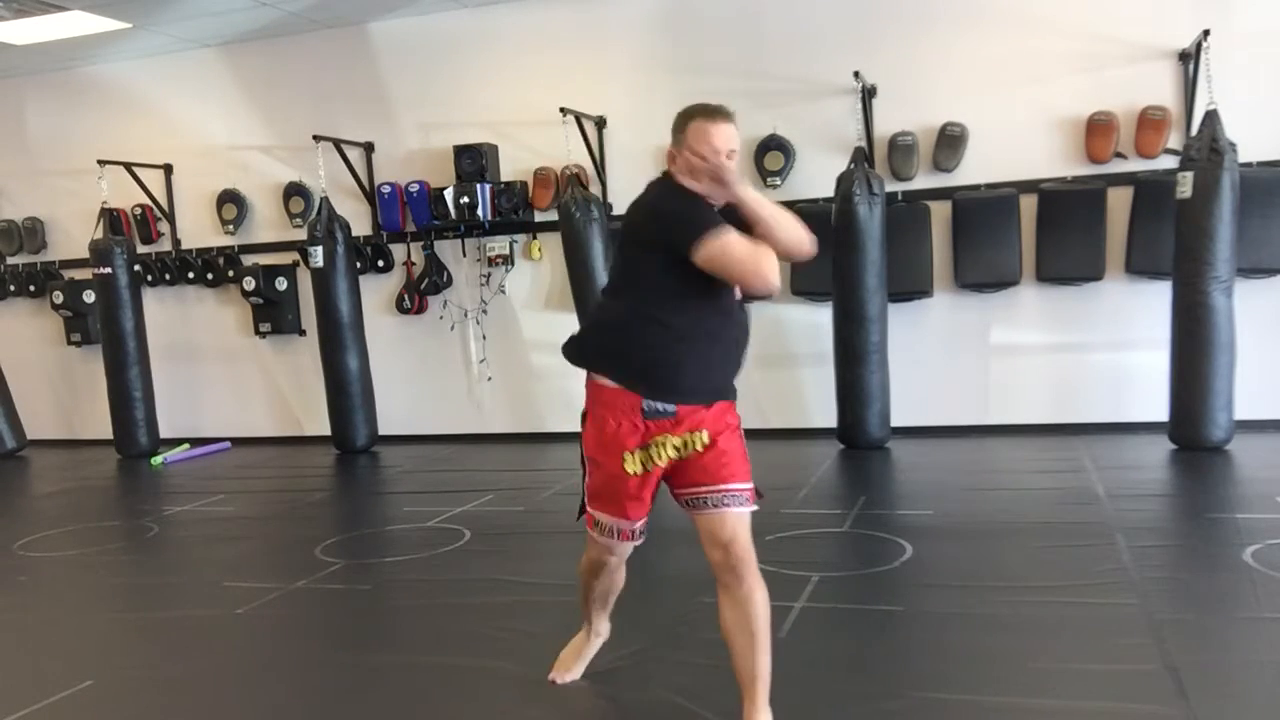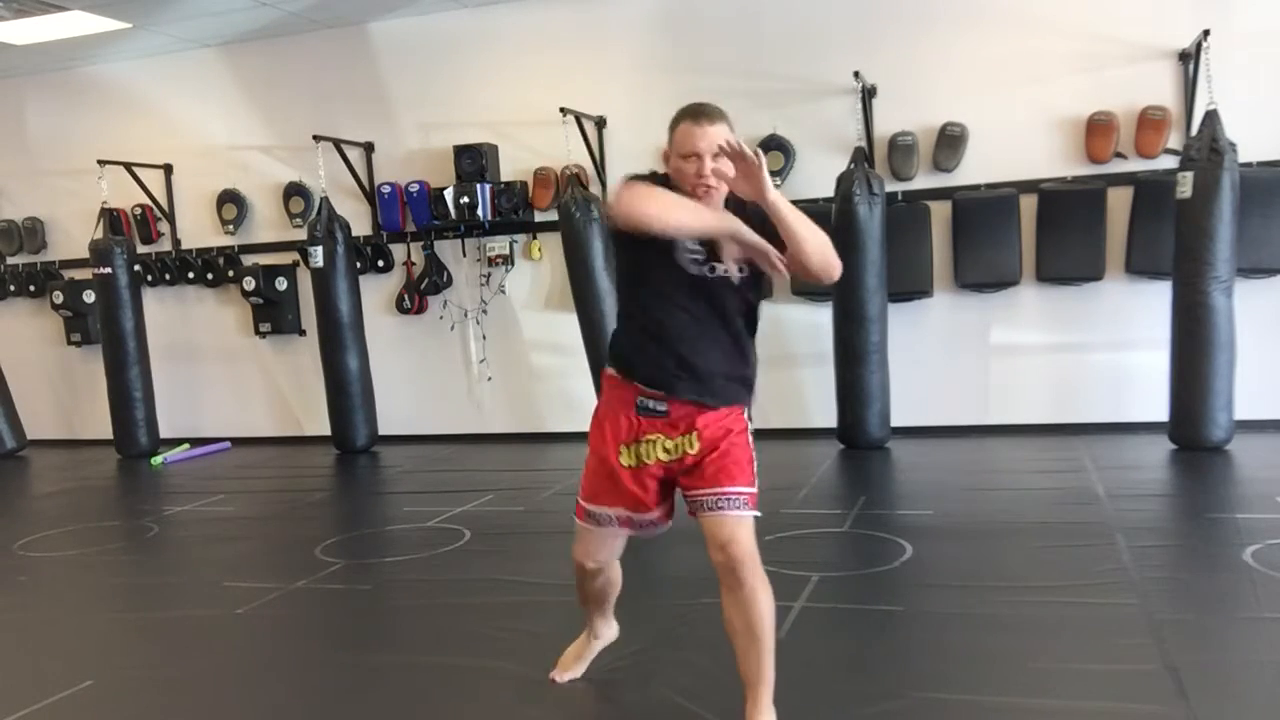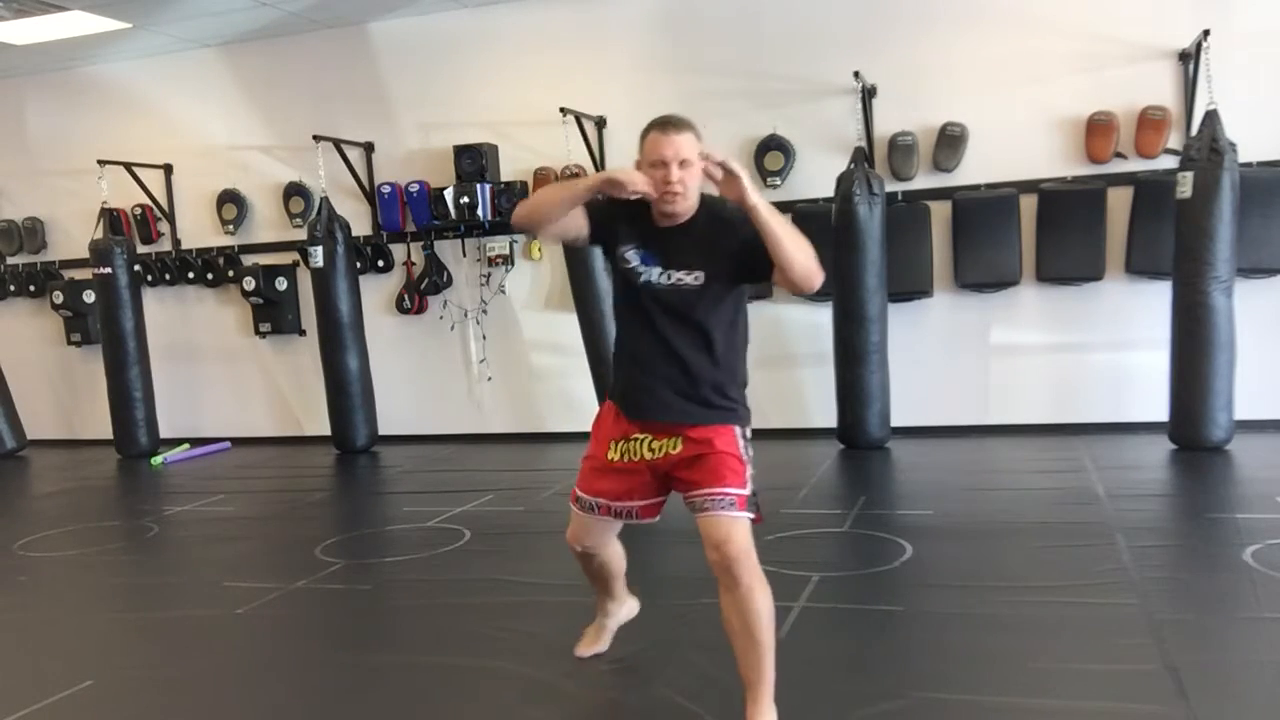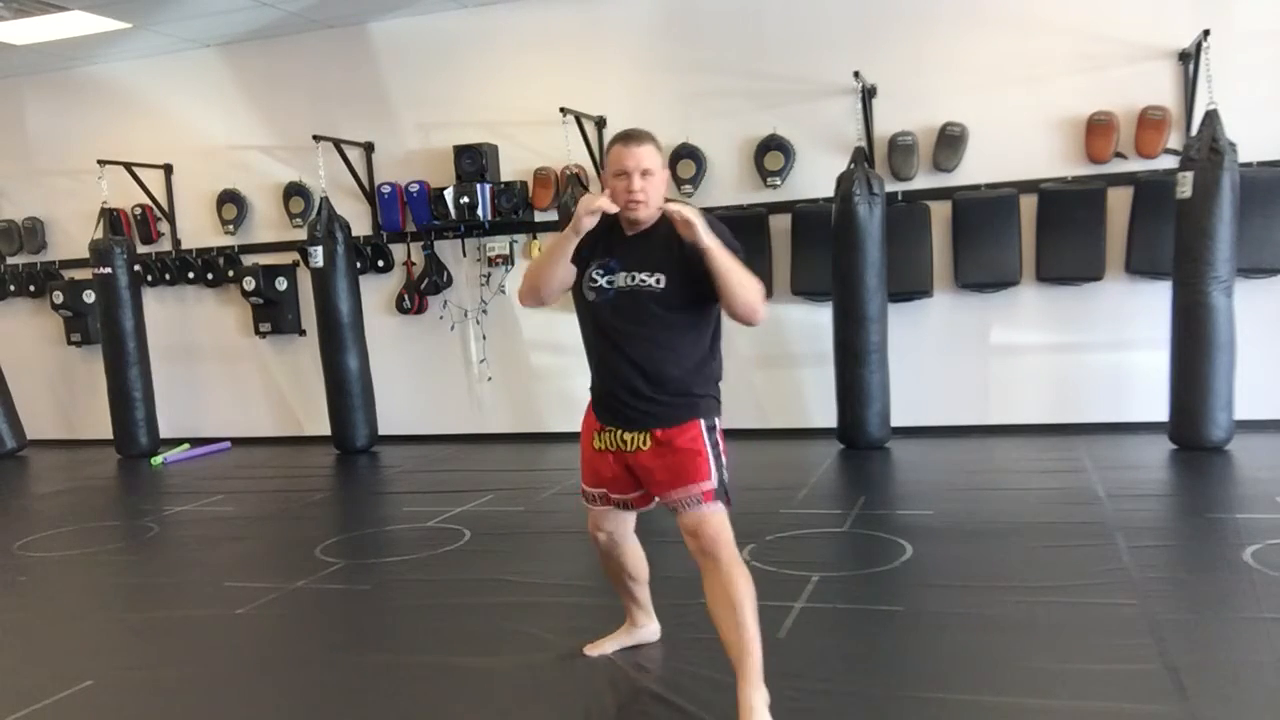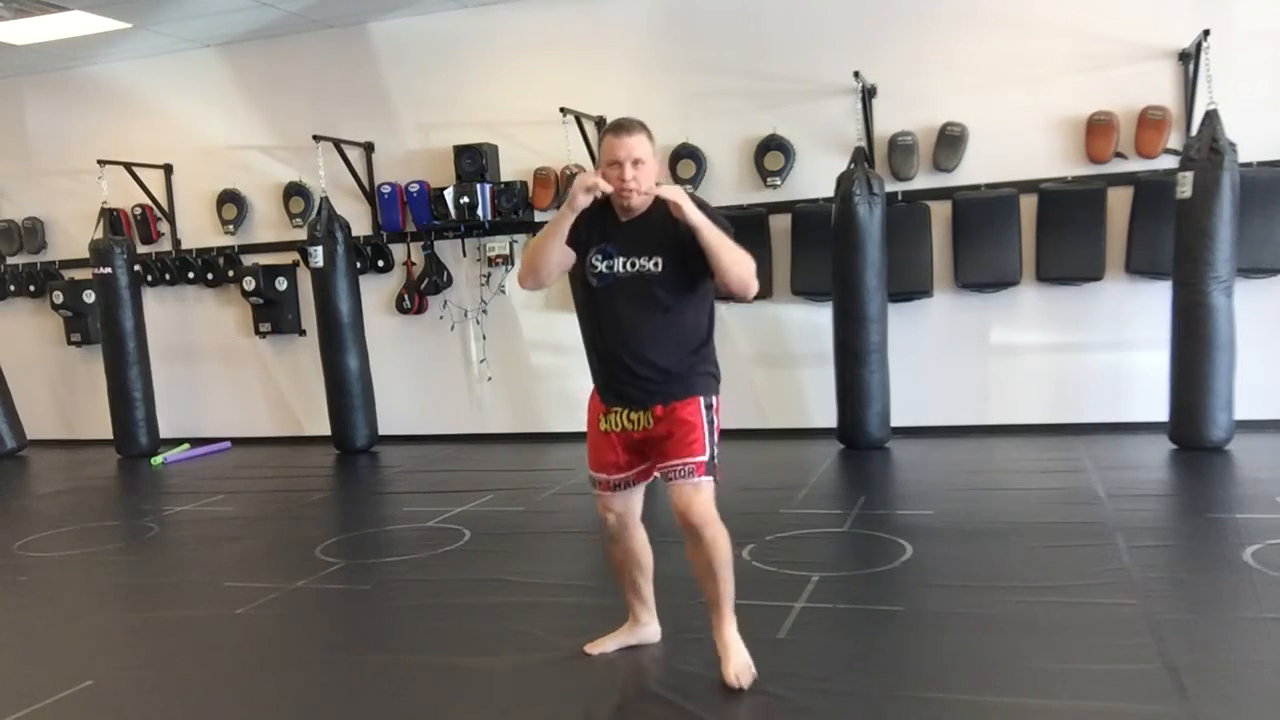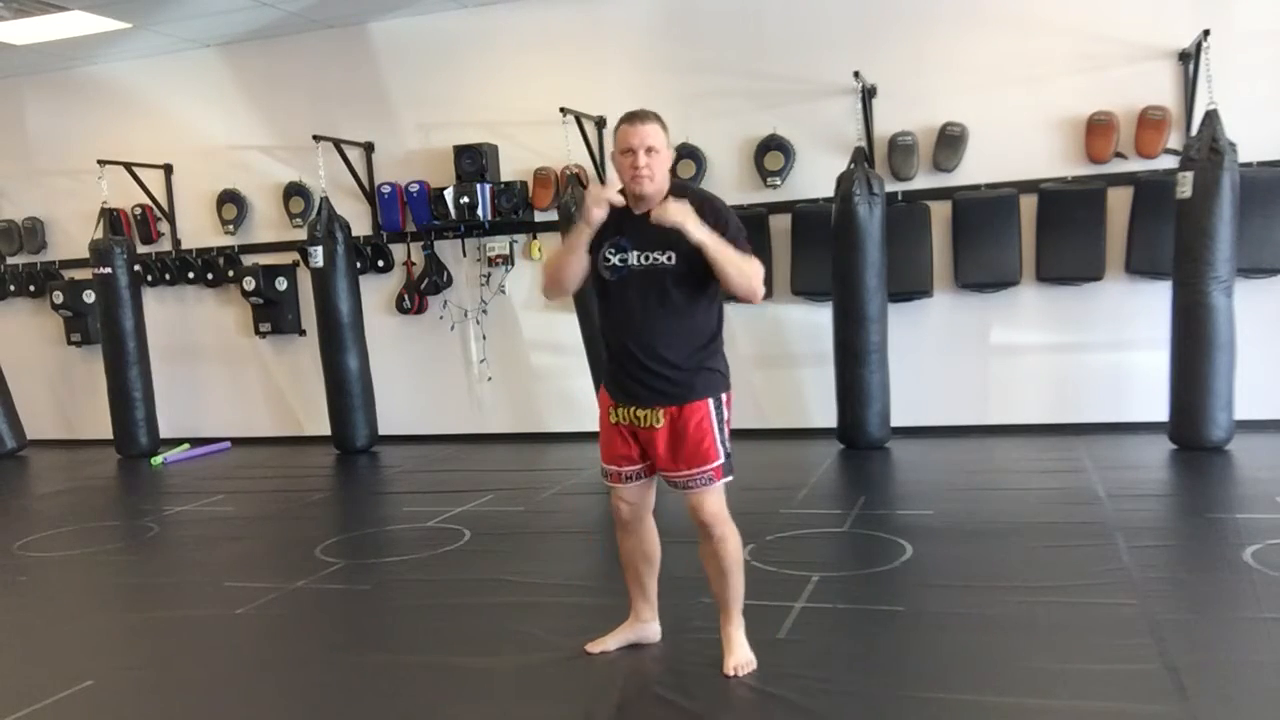
dt=0.2s
person 1, frame 1
left shoulder: (727, 210)
right shoulder: (663, 204)
left elbow: (799, 245)
right elbow: (756, 268)
left wrist: (737, 191)
right wrist: (762, 265)
left hip: (705, 409)
right hip: (628, 405)
left knee: (733, 553)
right knee: (607, 548)
right ankle: (592, 629)
person 1, frame 2
left shoulder: (751, 217)
right shoulder: (651, 194)
left elbow: (826, 270)
right elbow: (630, 209)
left wrist: (768, 199)
right wrist: (728, 228)
left hip: (717, 411)
right hip: (636, 405)
left knee: (735, 555)
right knee: (592, 552)
right ankle: (596, 629)
person 1, frame 3
left shoulder: (731, 226)
right shoulder: (619, 214)
left elbow: (808, 279)
right elbow: (529, 220)
left wrist: (752, 199)
right wrist: (595, 184)
left hip: (710, 420)
right hip: (630, 415)
left knee: (732, 553)
right knee: (585, 536)
right ankle: (615, 605)
person 1, frame 4
left shoulder: (697, 231)
right shoulder: (592, 237)
left elbow: (753, 311)
right elbow: (531, 294)
left wrist: (702, 239)
right wrist: (574, 230)
left hip: (683, 416)
right hip: (610, 415)
left knee: (711, 541)
right knee: (607, 531)
right ankle: (641, 621)
person 1, frame 5
left shoulder: (687, 214)
right shoulder: (588, 222)
left elbow: (746, 285)
right elbow: (531, 277)
left wrist: (694, 218)
right wrist: (568, 210)
left hip: (683, 394)
right hip: (614, 397)
left knee: (695, 513)
right knee: (615, 515)
left ankle: (726, 628)
right ankle: (642, 620)
person 1, frame 6
left shoulder: (704, 208)
right shoulder: (604, 216)
left elbow: (752, 286)
right elbow: (555, 287)
left wrist: (697, 231)
right wrist: (585, 226)
left hip: (692, 392)
right hip: (623, 393)
left knee: (709, 515)
right knee: (628, 507)
left ankle: (734, 629)
right ankle: (644, 618)
